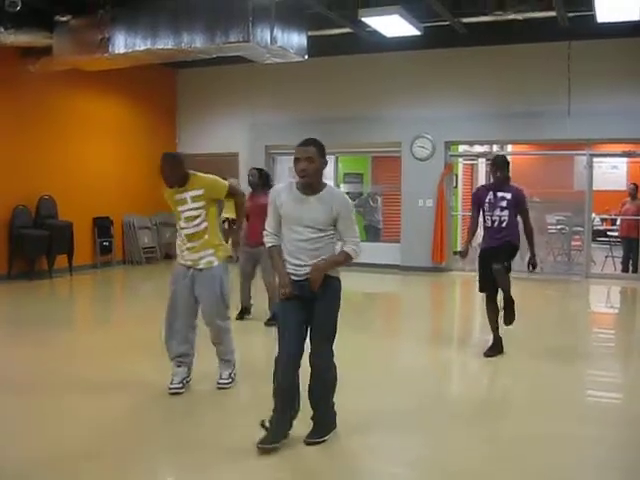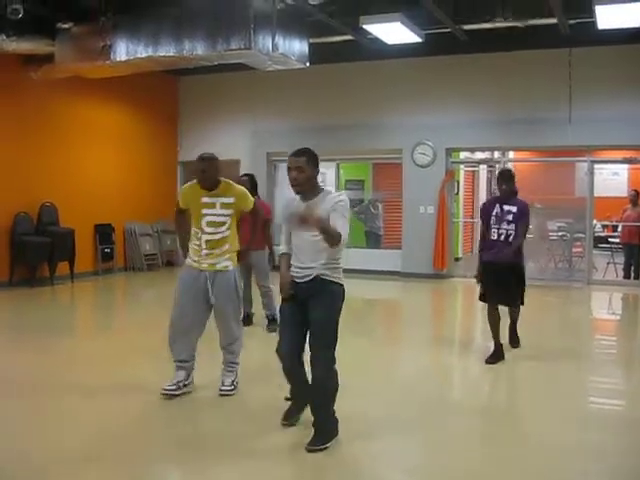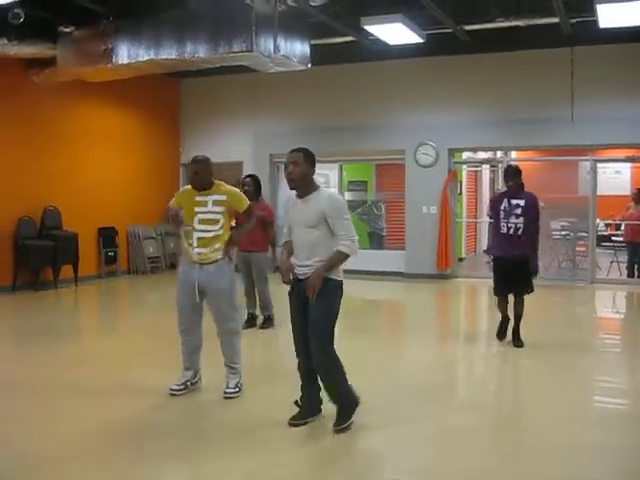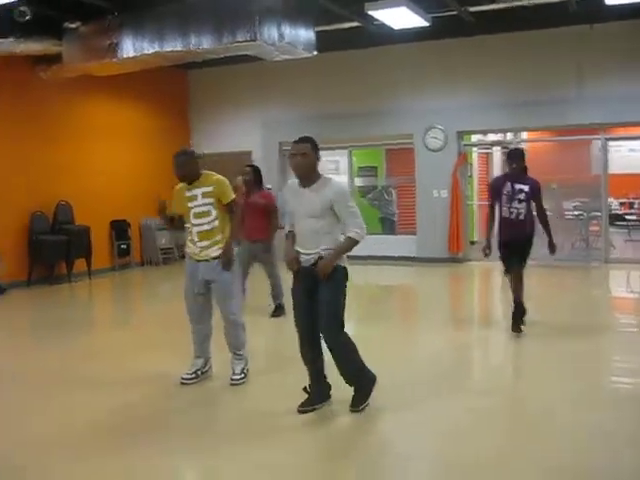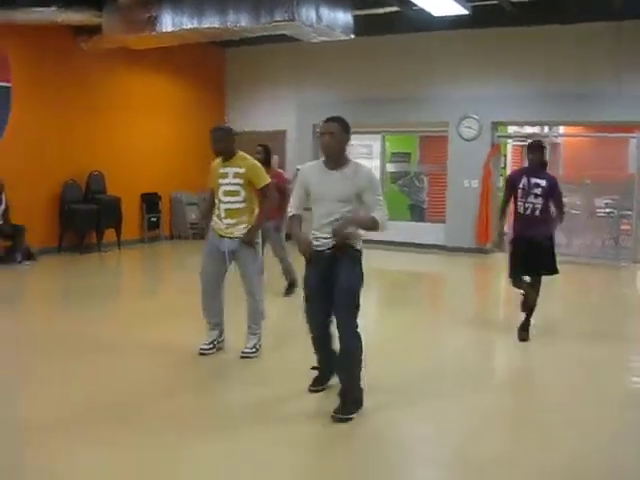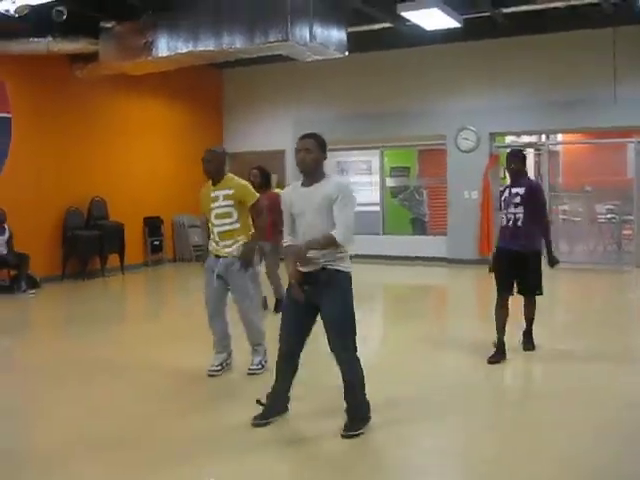
dt=0.4s
person 1, frame 1
left shoulder: (339, 201)
right shoulder: (279, 194)
left elbow: (353, 249)
right elbow: (271, 236)
left wrist: (325, 265)
right wrist: (280, 273)
left hip: (325, 284)
right hip: (292, 284)
left knee: (321, 354)
right knee: (287, 355)
left ankle: (324, 421)
right ankle: (279, 427)
person 1, frame 2
left shoulder: (336, 202)
right shoulder: (289, 205)
left elbow: (338, 241)
left wrist: (318, 221)
right wrist: (284, 273)
left hip: (326, 286)
right hip: (296, 286)
left knee: (321, 358)
right knee: (287, 352)
left ankle: (326, 426)
right ankle: (301, 398)
person 1, frame 3
left shoulder: (330, 200)
right shoulder: (290, 203)
left elbow: (349, 243)
left wrist: (320, 272)
right wrist: (286, 259)
left hip: (325, 284)
right hip: (299, 283)
left knee: (321, 349)
right knee: (303, 349)
left ankle: (347, 404)
right ankle: (310, 403)
person 1, frame 4
left shoulder: (336, 190)
right shoulder: (290, 190)
left elbow: (357, 230)
left wrist: (334, 257)
right wrist: (289, 249)
left hip: (331, 269)
right hip: (302, 270)
left knee: (332, 333)
right knee: (306, 335)
left ankle: (363, 383)
right ankle: (319, 390)
person 1, frame 5
left shoulder: (364, 175)
right shoulder: (307, 171)
left elbow: (380, 219)
right elbow: (295, 206)
left wrist: (353, 222)
right wrist: (297, 233)
left hip: (347, 254)
right hip: (316, 252)
left knee: (346, 326)
right knee: (317, 321)
left ankle: (351, 396)
right ankle: (328, 366)
person 1, frame 6
left shoulder: (338, 188)
right shoulder: (289, 194)
left elbow: (343, 236)
left wrist: (305, 247)
right wrist: (291, 268)
left hip: (331, 275)
right hip: (302, 276)
left knee: (342, 347)
right knee: (289, 343)
left ankle: (358, 411)
right ankle: (276, 402)
person 2, frame 1
left shoulder: (208, 183)
right shoulder: (169, 193)
left elbow: (239, 195)
left wrist: (237, 229)
left hip: (212, 262)
right hip: (183, 263)
left knee: (215, 317)
right knee: (178, 319)
left ankle: (227, 366)
right ankle: (181, 368)
person 2, frame 2
left shoulder: (237, 193)
right shoulder: (187, 191)
left elbow: (256, 215)
right wrist: (184, 244)
left hip: (225, 268)
right hip: (194, 267)
left knee: (229, 324)
right knee: (182, 321)
left ankle: (230, 372)
right ankle: (183, 373)
person 2, frame 3
left shoulder: (230, 193)
right shoulder: (184, 194)
left elbow: (251, 216)
right elbow: (168, 214)
left wrist: (239, 235)
right wrist: (173, 216)
left hip: (218, 265)
right hip: (189, 264)
left knee: (227, 321)
right knee: (188, 322)
left ankle: (233, 374)
right ankle: (190, 373)
person 2, frame 4
left shoulder: (218, 183)
right shoulder: (178, 191)
left elbow: (235, 215)
right elbow: (177, 223)
left wrist: (229, 247)
right wrist: (164, 215)
left hip: (219, 258)
right hip: (194, 260)
left knee: (230, 312)
right knee: (197, 314)
left ankle: (240, 361)
right ankle: (201, 362)
person 2, frame 5
left shoulder: (250, 166)
right shoulder: (214, 166)
left elbow: (269, 198)
left wrist: (255, 228)
right wrist: (203, 220)
left hip: (244, 235)
right hip: (217, 235)
left knee: (253, 287)
right knee: (209, 284)
left ankle: (254, 335)
right ankle: (215, 333)
person 2, frame 6
left shoulder: (240, 186)
right shoulder: (205, 191)
left elbow: (260, 216)
left wrist: (250, 245)
right wrist: (212, 245)
left hip: (240, 255)
right hip: (215, 257)
left knee: (248, 308)
right knee: (214, 308)
left ankle: (259, 353)
right ankle: (223, 354)
person 3, frame 1
left shoulder: (517, 194)
right shoulder: (480, 193)
left elbow: (526, 223)
right elbow: (474, 220)
left wrist: (532, 253)
right wrist: (467, 245)
left hip: (508, 242)
right hip: (487, 246)
left knee: (498, 268)
right knee: (489, 295)
left ankle: (508, 299)
right ankle: (496, 341)
person 3, frame 2
left shoulder: (522, 207)
right shoulder: (487, 206)
left elbow: (521, 236)
right elbow: (483, 237)
left wrist: (508, 252)
right wrist: (479, 264)
left hip: (513, 262)
right hip: (490, 262)
left knee: (513, 303)
right knee: (491, 303)
left ankle: (513, 329)
right ankle: (497, 347)
person 3, frame 3
left shoulder: (530, 200)
right shoulder: (496, 200)
left elbow: (534, 231)
left wrist: (534, 259)
right wrist: (492, 251)
left hip: (522, 256)
right hip: (500, 255)
left knee: (519, 295)
right knee: (501, 294)
left ankle: (516, 331)
right ankle: (504, 320)
person 3, frame 4
left shoulder: (533, 184)
right shoulder: (497, 183)
left elbow: (541, 212)
right elbow: (492, 211)
left wrist: (550, 238)
right wrist: (488, 239)
left hip: (524, 235)
right hip: (505, 237)
left knee: (516, 270)
right knee: (513, 273)
left ankle: (517, 311)
right ankle: (519, 307)
person 3, frame 5
left shoulder: (550, 181)
right shoulder: (515, 177)
left elbow: (560, 212)
right elbow: (505, 204)
left wrist: (550, 226)
right wrist: (500, 230)
left hip: (542, 236)
right hip: (520, 235)
left knee: (536, 280)
right knee: (516, 279)
left ankle: (525, 323)
right ankle: (528, 294)
person 3, frame 6
left shoulder: (533, 187)
right shoulder: (503, 192)
left elbow: (544, 220)
left wrist: (550, 251)
right wrist: (494, 257)
left hip: (529, 250)
right hip: (504, 250)
left knee: (529, 295)
right knee: (502, 296)
left ankle: (528, 333)
right ankle: (500, 346)
person 4, frame 1
left shoulder: (270, 197)
right shoulder: (248, 199)
left hip: (265, 246)
right hip: (247, 246)
left knee: (269, 281)
right knee: (245, 279)
left ankle: (275, 313)
right ankle: (245, 307)
person 4, frame 2
left shoulder: (262, 206)
left elbow: (267, 231)
left wrist: (271, 251)
left hip: (258, 251)
right hip: (240, 251)
left knee: (264, 285)
right knee: (244, 285)
left ankle: (272, 317)
right ankle: (247, 314)
person 4, frame 3
left shoulder: (265, 208)
left elbow: (271, 233)
left wrist: (274, 255)
left hip: (259, 253)
right hip: (241, 252)
left knee: (261, 287)
right knee: (248, 287)
left ankle: (268, 316)
right ankle: (251, 315)
person 4, frame 4
left shoulder: (267, 196)
right shoulder: (242, 196)
left elbow: (274, 219)
right elbow: (241, 218)
left wrist: (270, 239)
right wrist: (239, 236)
left hip: (263, 242)
right hip: (246, 241)
left knee: (272, 274)
right knee: (240, 274)
left ankle: (279, 304)
person 4, frame 5
left shoulder: (277, 175)
left elbow: (286, 198)
left wrist: (281, 217)
left hip: (274, 220)
left knee: (279, 252)
left ankle: (291, 280)
person 4, frame 6
left shoulder: (274, 197)
left elbow: (281, 219)
left wrist: (278, 239)
left hip: (271, 241)
left knee: (272, 272)
left ankle: (280, 300)
right ankle: (260, 299)
